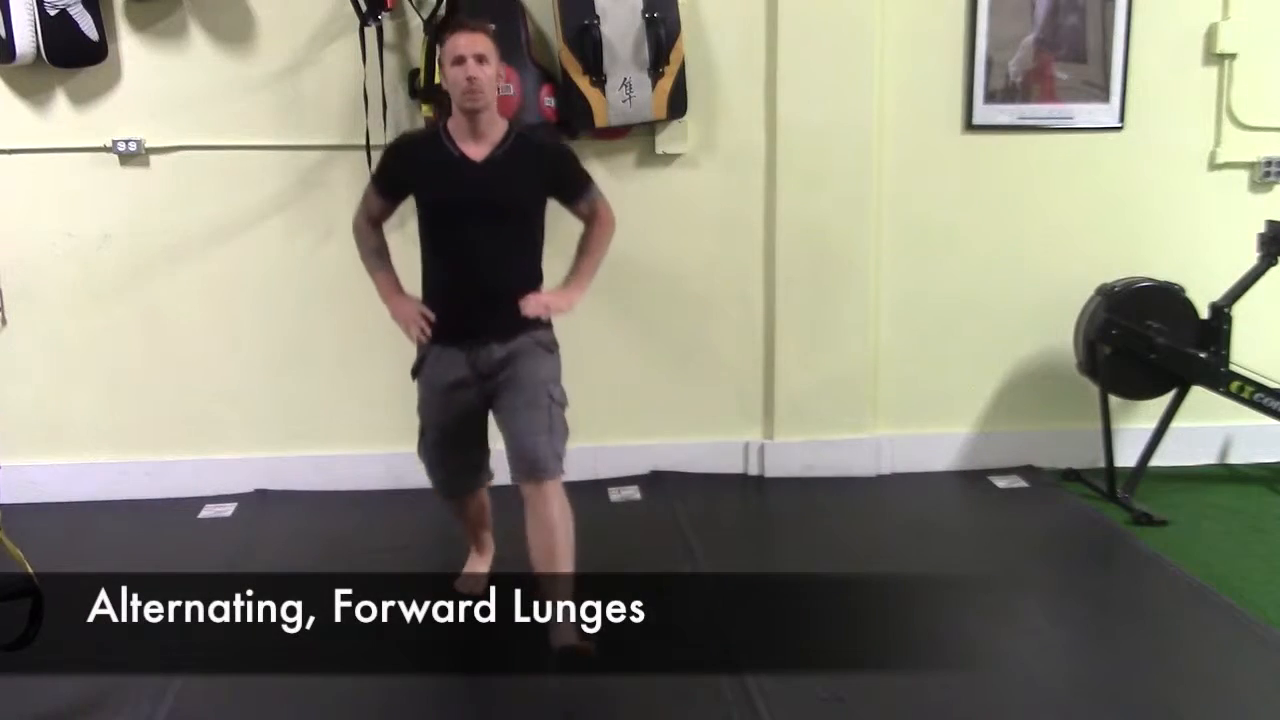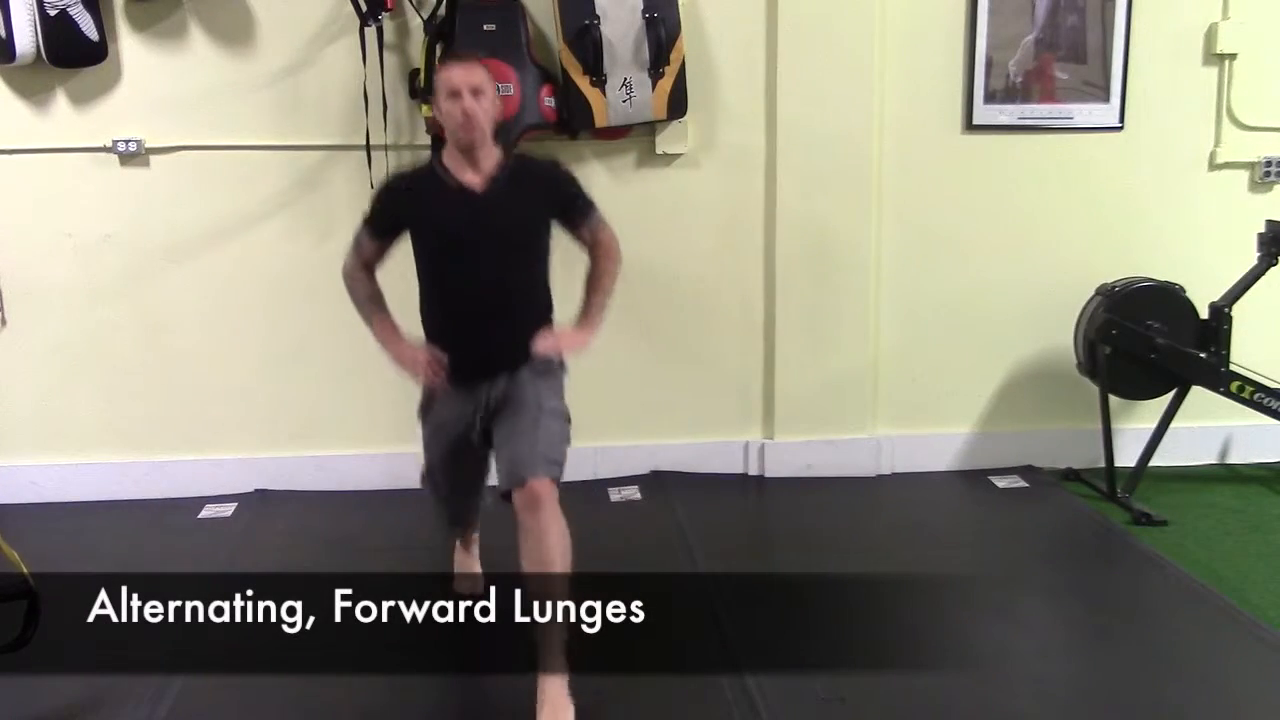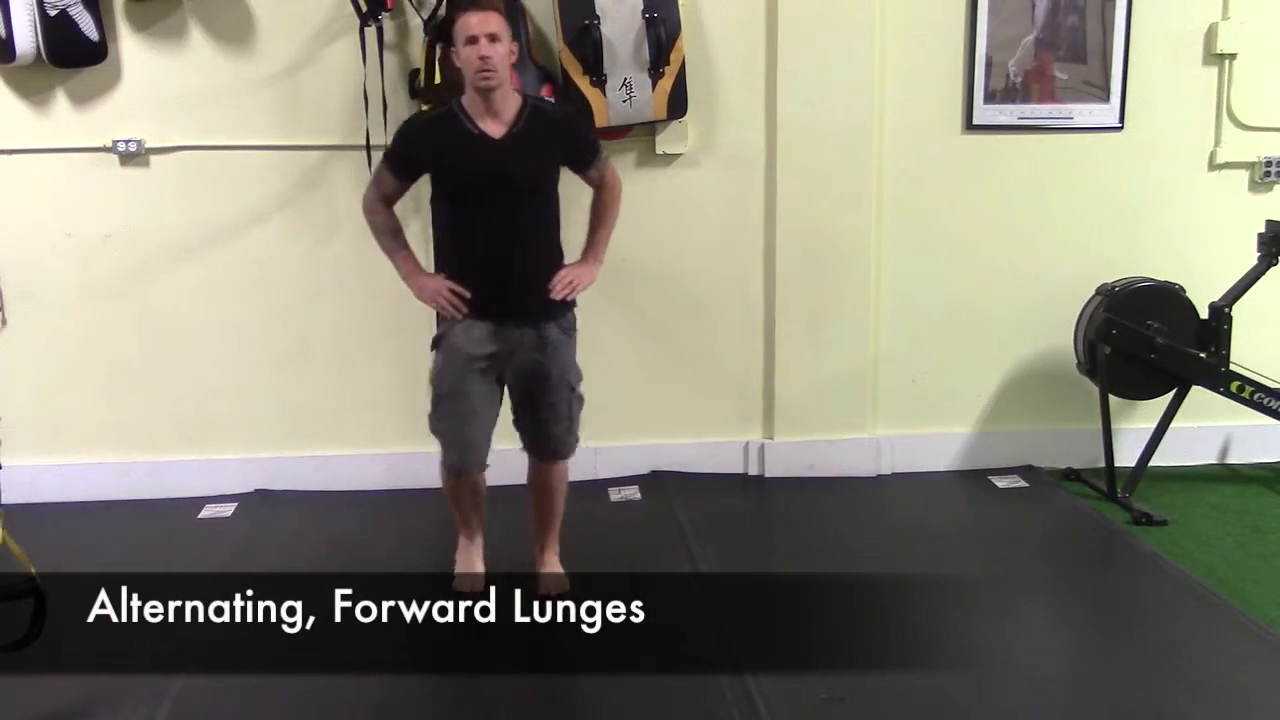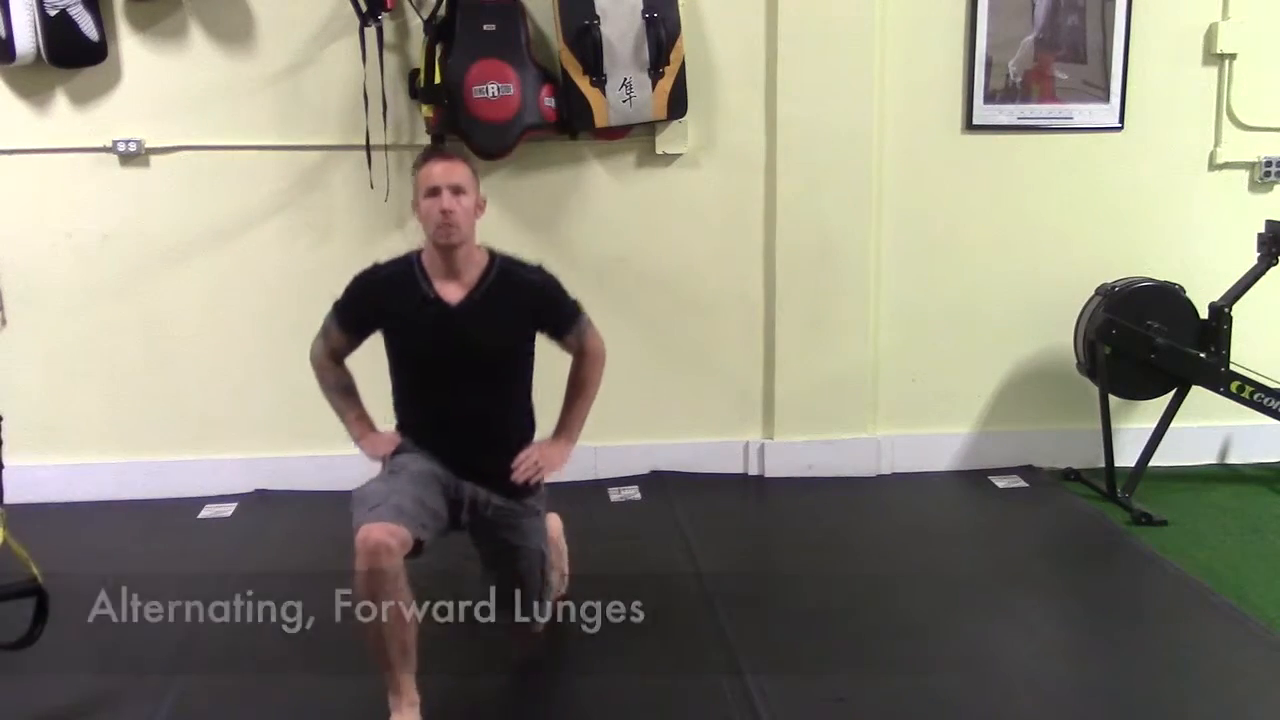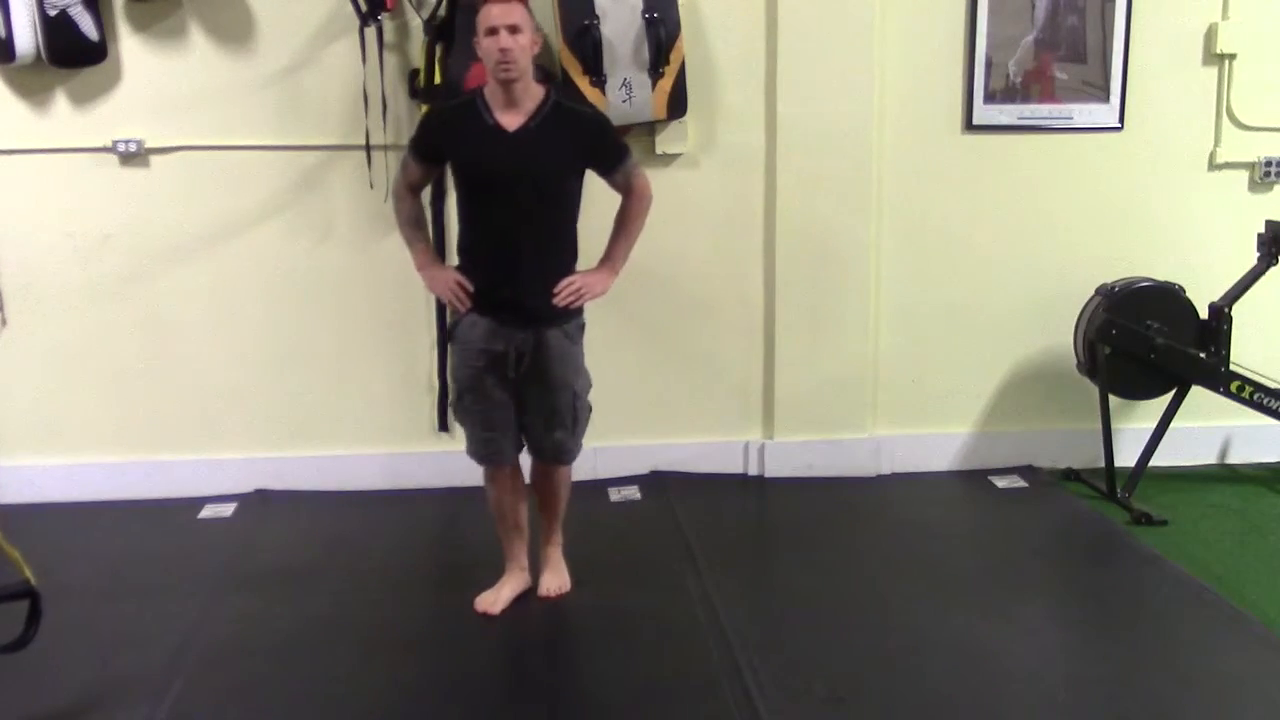
dt=1s
person 1, frame 1
left shoulder: (541, 153)
right shoulder: (413, 154)
left elbow: (601, 218)
right elbow: (366, 221)
left wrist: (570, 290)
right wrist: (394, 297)
left hip: (522, 341)
right hip: (446, 345)
left knee: (540, 475)
right knee: (456, 481)
left ankle: (561, 623)
right ankle: (481, 548)
person 1, frame 2
left shoulder: (542, 179)
right shoulder: (409, 191)
left elbow: (605, 246)
right elbow: (358, 266)
left wrist: (582, 327)
right wrist: (396, 342)
left hip: (527, 374)
right hip: (453, 380)
left knee: (536, 493)
right knee: (457, 507)
right ankle: (467, 545)
person 1, frame 3
left shoulder: (556, 124)
right shoulder: (428, 132)
left elbow: (608, 184)
right elbow: (377, 201)
left wrist: (591, 262)
right wrist: (414, 275)
left hip: (546, 318)
right hip: (468, 321)
left knee: (550, 451)
right knee: (461, 457)
left ankle: (548, 554)
right ankle: (470, 541)
person 1, frame 4
left shoulder: (527, 287)
right shoulder: (382, 288)
left elbow: (590, 351)
right elbow: (325, 354)
left wrist: (562, 441)
right wrist: (365, 432)
left hip: (507, 474)
right hip: (423, 460)
left knee: (534, 621)
right knee: (374, 543)
left ankle: (548, 534)
person 1, frame 5
left shoulder: (578, 122)
right shoulder: (449, 121)
left elbow: (637, 191)
right elbow: (406, 189)
left wrist: (607, 271)
right wrist: (427, 265)
left hip: (554, 317)
right hip: (478, 317)
left knee: (554, 451)
right knee: (495, 455)
left ankle: (552, 551)
right ankle: (515, 566)
